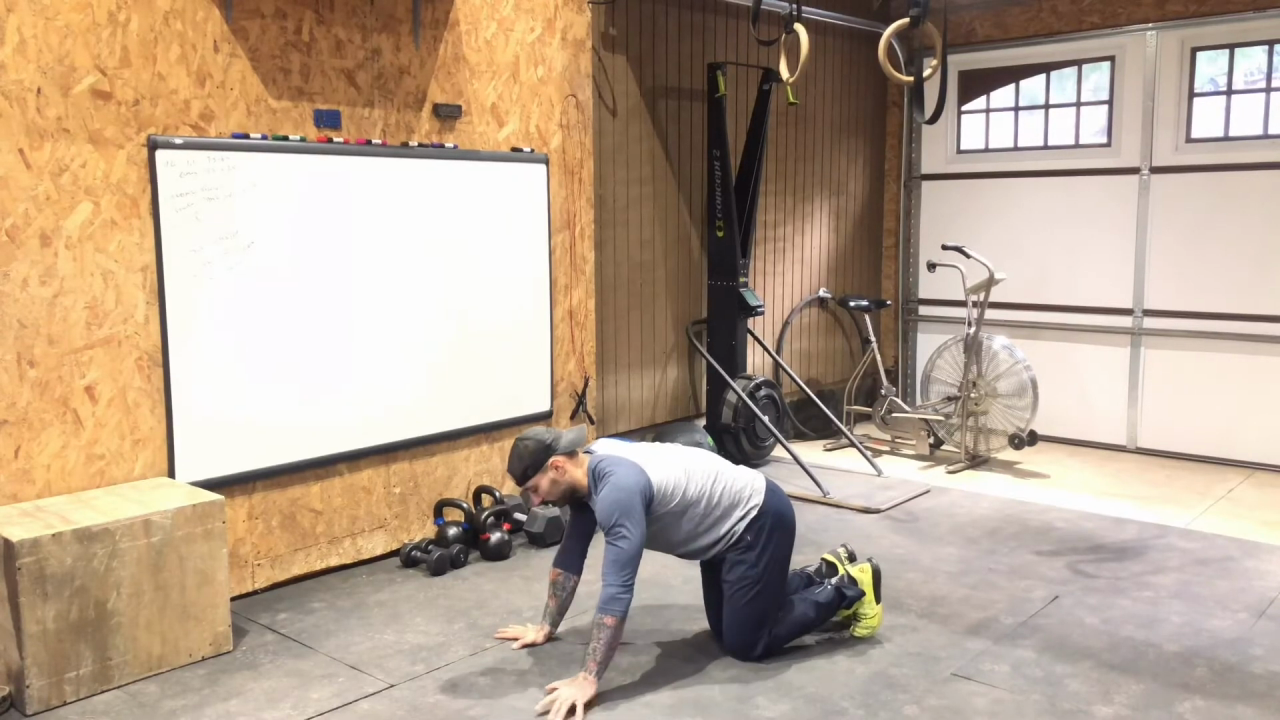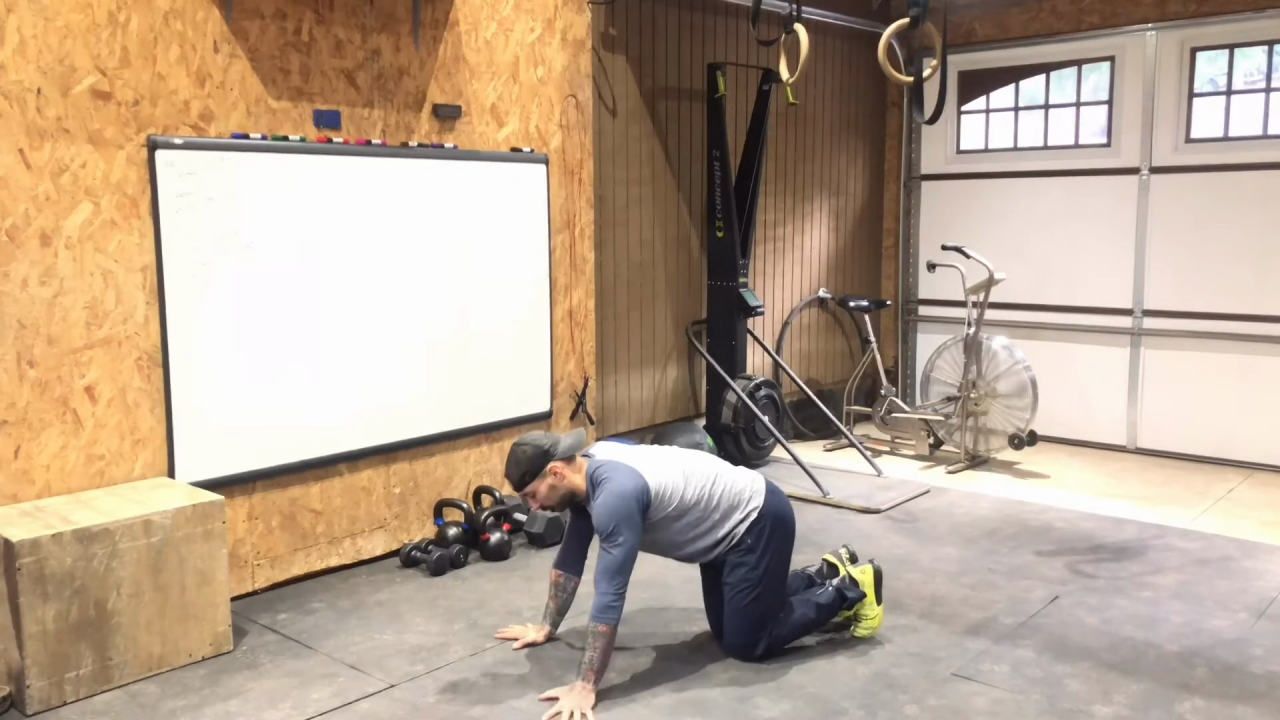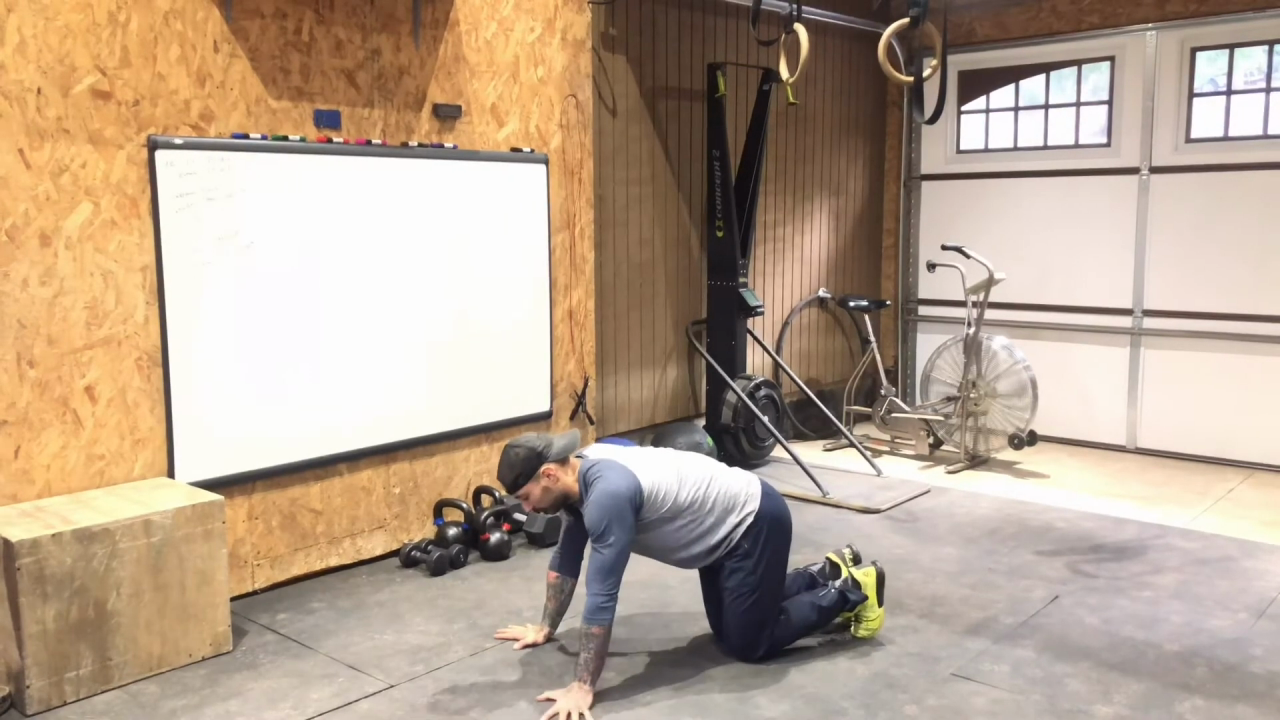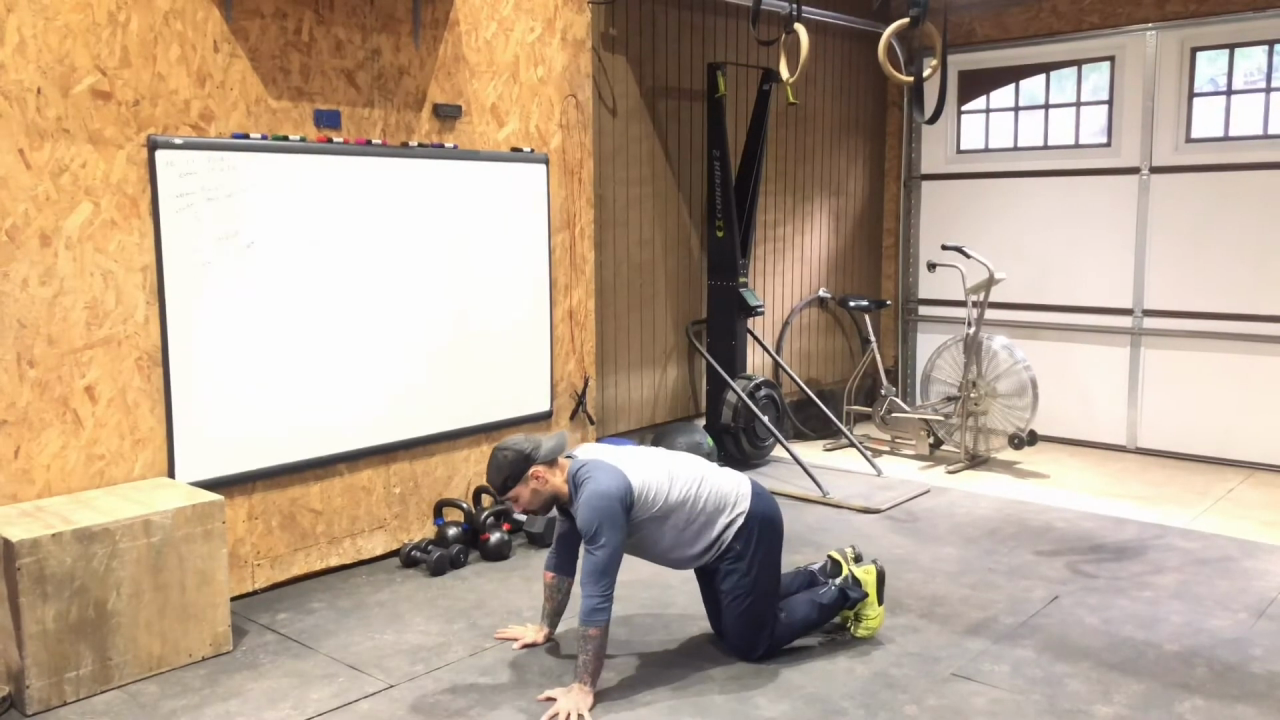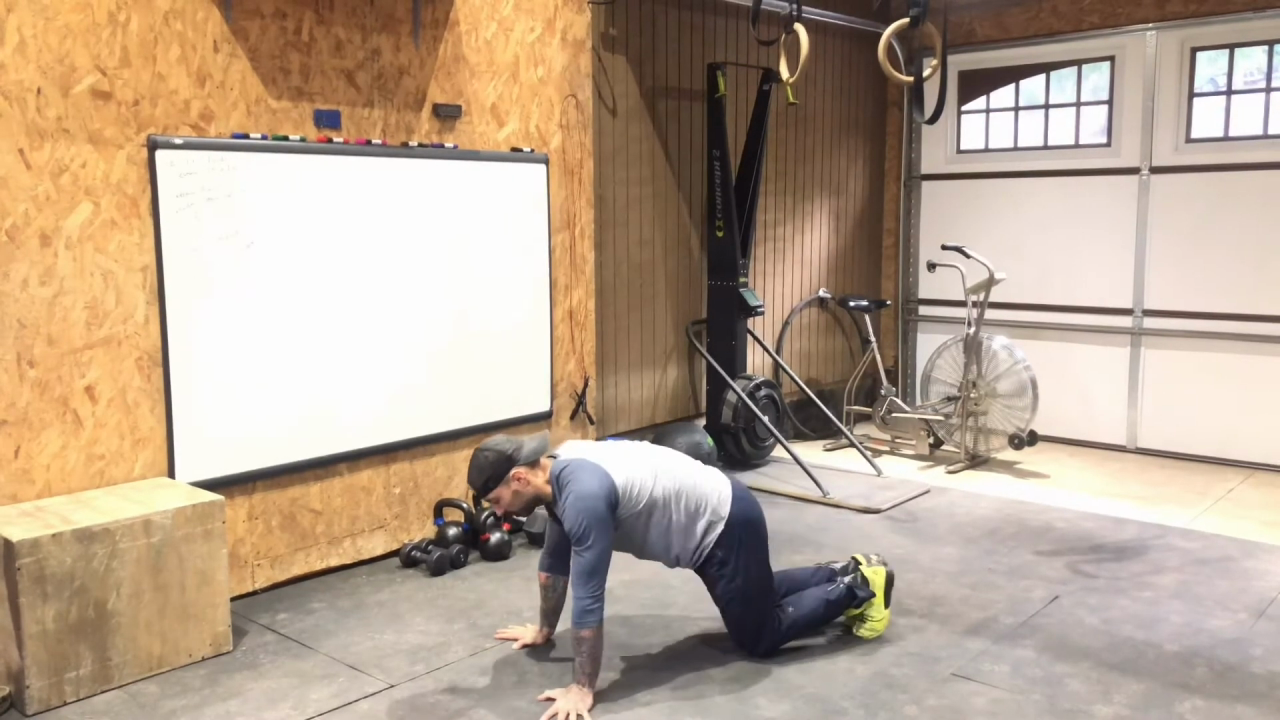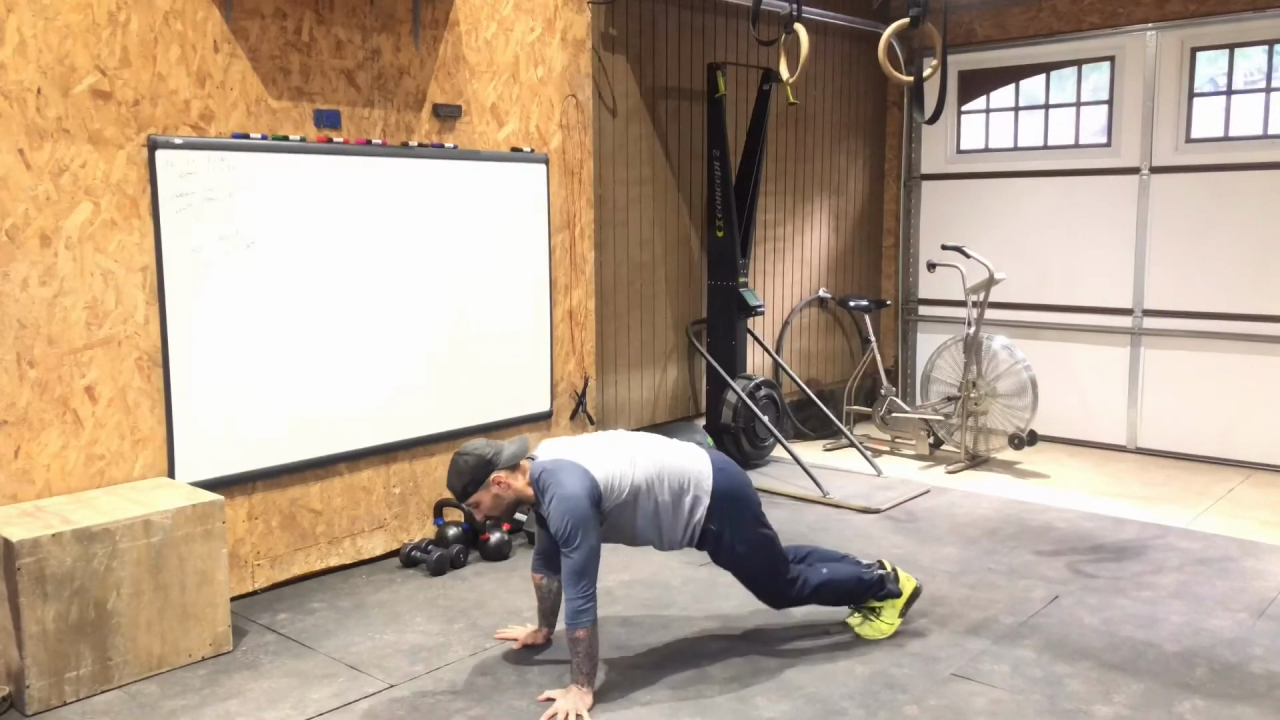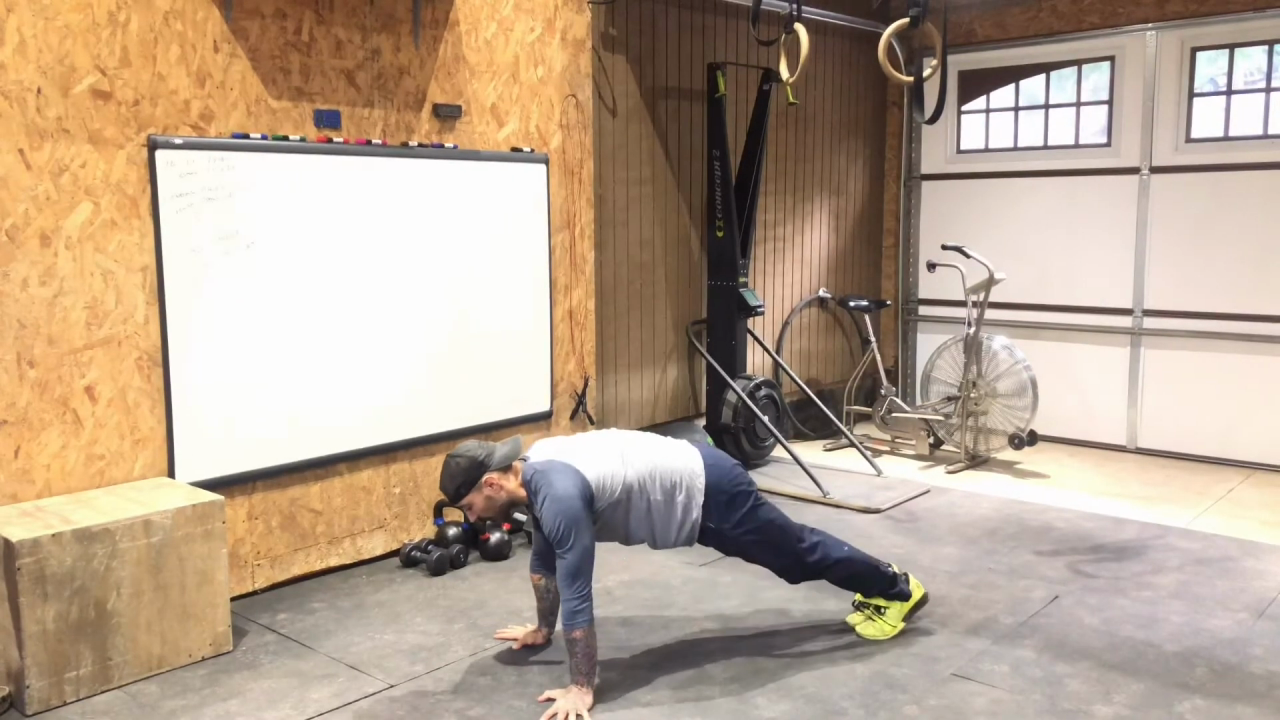
dt=0.4s
person 1, frame 1
left shoulder: (618, 487)
right shoulder: (587, 470)
left elbow: (617, 588)
right elbow: (570, 556)
left wrist: (586, 680)
right wrist: (545, 626)
left hip: (758, 518)
right hip: (728, 520)
left knee: (746, 643)
right knee: (724, 629)
left ankle: (849, 587)
right ankle: (826, 573)
person 1, frame 2
left shoulder: (615, 493)
right shoulder: (586, 473)
left elbow: (610, 594)
right elbow: (570, 558)
left wrist: (585, 687)
right wrist: (546, 627)
left hip: (758, 520)
right hip: (730, 521)
left knee: (746, 643)
right knee: (725, 631)
left ankle: (851, 588)
right ankle: (827, 573)
person 1, frame 3
left shoulder: (608, 493)
right shoulder: (581, 475)
left elbow: (601, 593)
right elbow: (566, 558)
left wrist: (582, 687)
right wrist: (544, 627)
left hip: (755, 521)
right hip: (727, 521)
left knee: (749, 644)
right knee: (727, 631)
left ankle: (852, 589)
right ankle: (828, 573)
person 1, frame 4
left shoulder: (597, 494)
right shoulder: (573, 475)
left elbow: (596, 596)
right elbow: (562, 559)
right wrist: (545, 627)
left hip: (745, 522)
right hip: (720, 519)
left knee: (750, 644)
right knee: (728, 630)
left ankle: (852, 588)
right ankle: (829, 572)
person 1, frame 5
left shoulder: (582, 495)
right shoulder: (557, 473)
left elbow: (588, 597)
right elbow: (554, 561)
right wrist: (543, 629)
left hip: (726, 522)
right hip: (708, 515)
left knee: (757, 637)
right knee: (757, 595)
left ankle: (861, 586)
right ankle: (845, 572)
person 1, frame 6
left shoulder: (565, 494)
right shoulder: (540, 471)
left elbow: (580, 595)
right elbow: (546, 560)
right wrist: (542, 628)
left hip: (713, 495)
right hip: (699, 484)
left knee: (781, 585)
right knee: (777, 564)
left ankle: (890, 587)
right ankle: (873, 573)
person 1, frame 7
left shoulder: (557, 495)
right shoulder: (533, 472)
left elbow: (576, 595)
right elbow: (543, 561)
right wrist: (542, 627)
left hip: (708, 492)
right hip: (692, 474)
left knee: (795, 555)
right knee: (791, 549)
left ankle: (898, 590)
right ankle: (884, 580)
